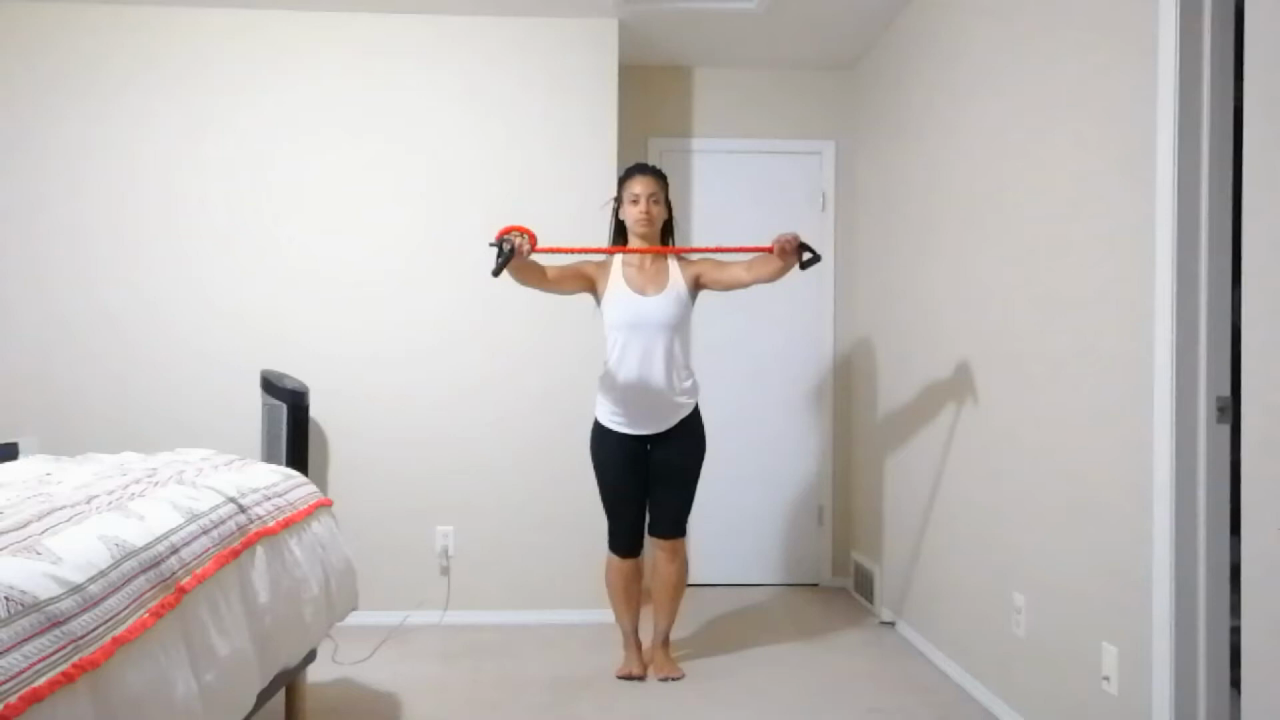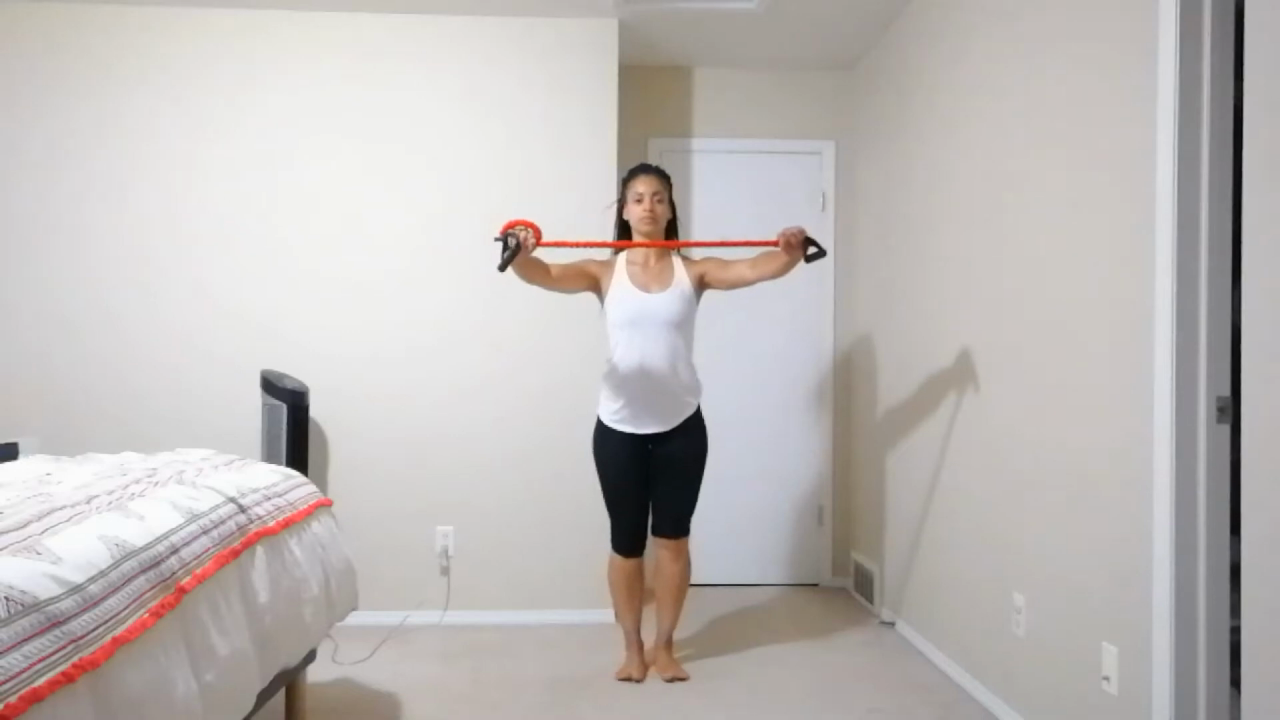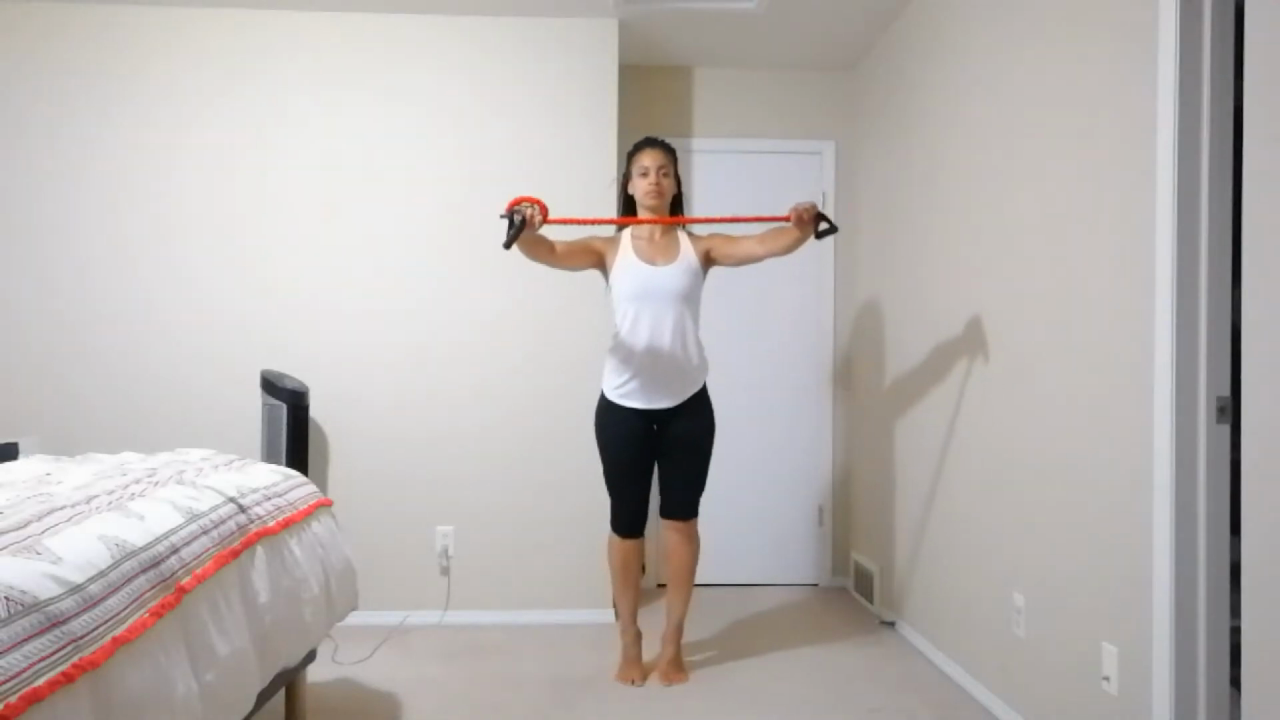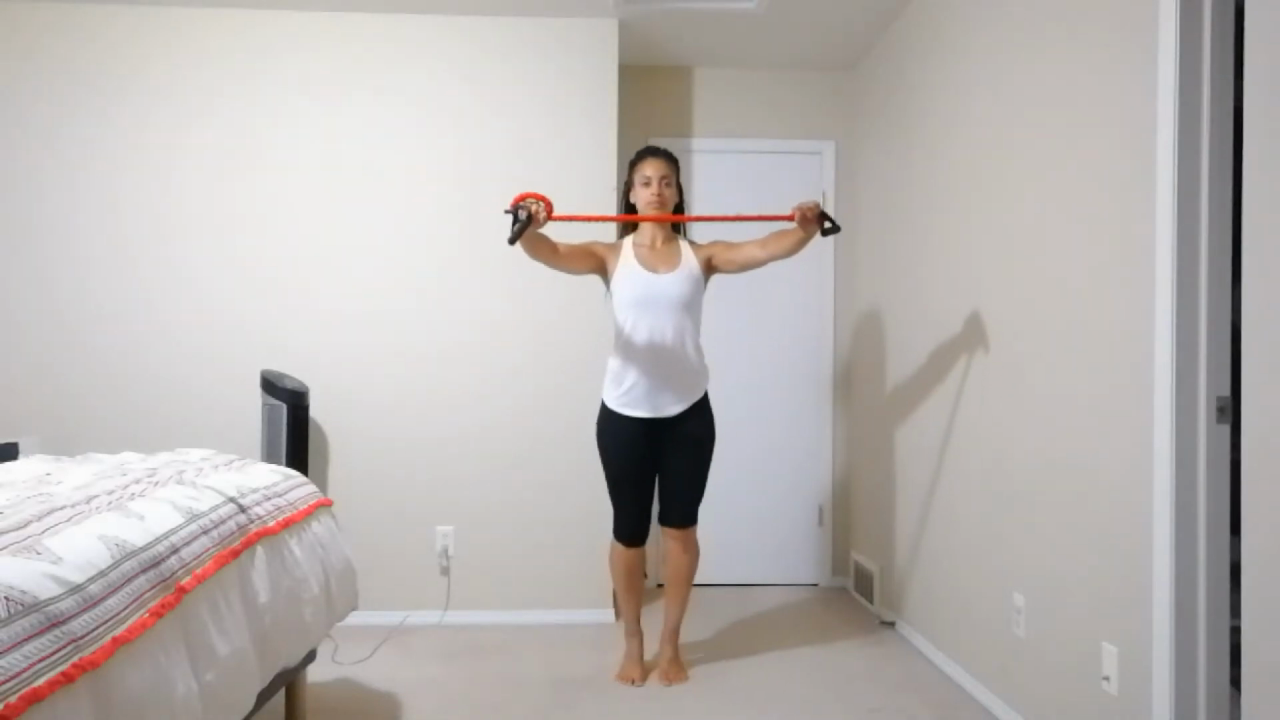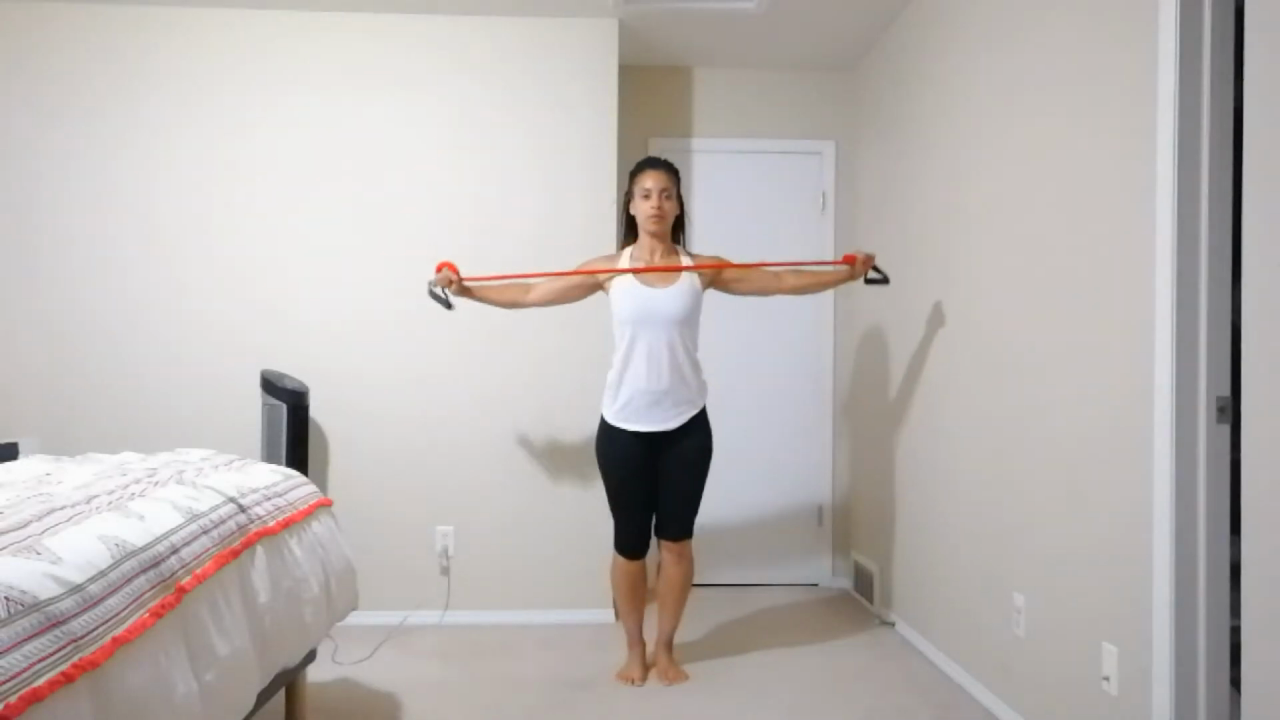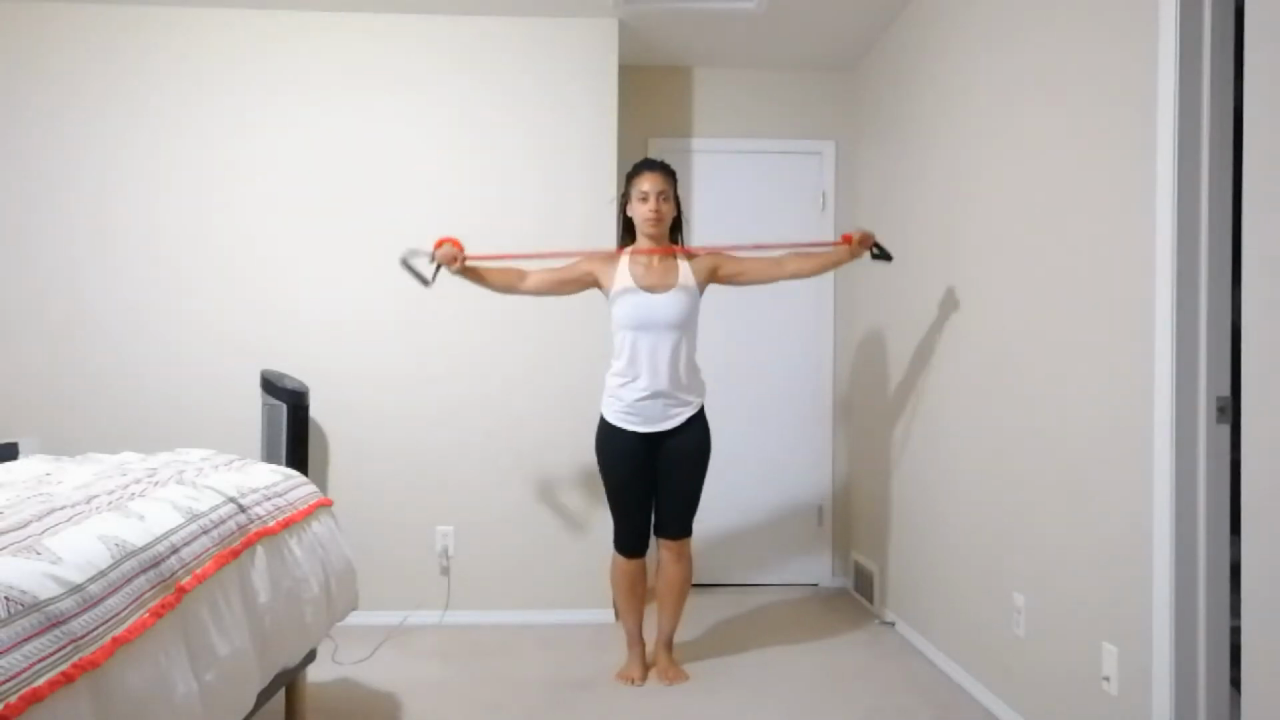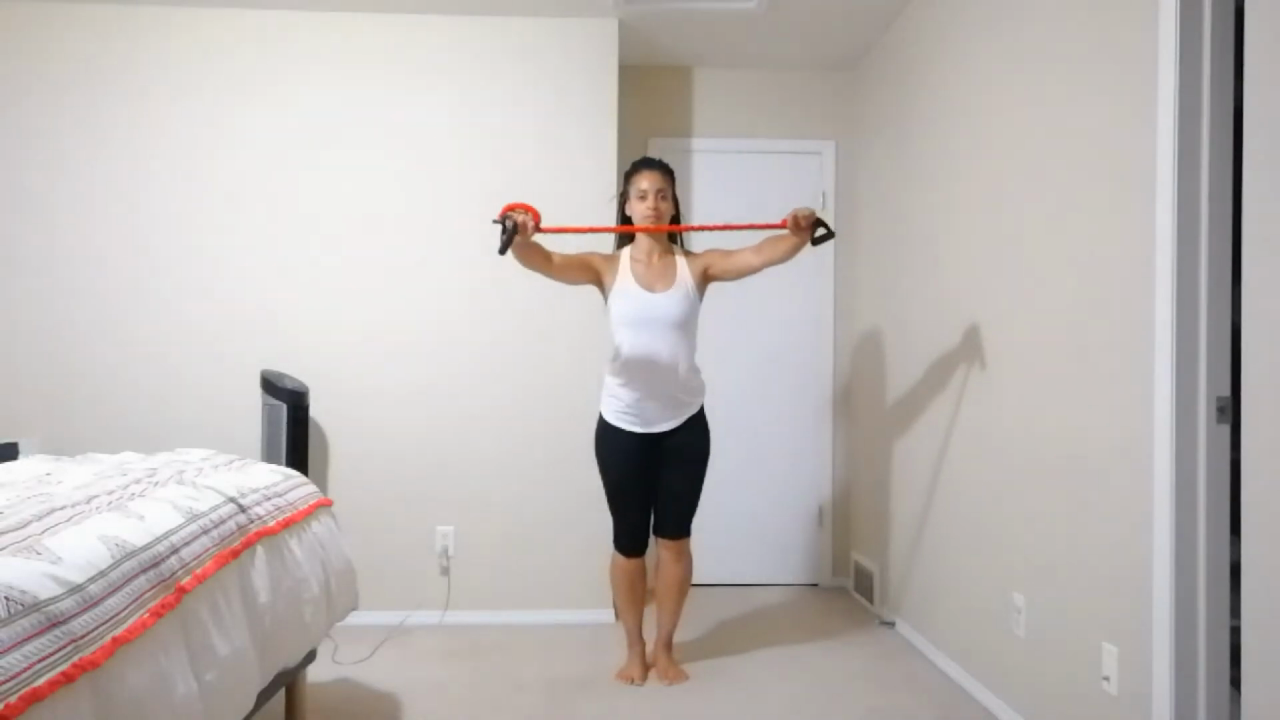
dt=0.7s
person 1, frame 1
left shoulder: (689, 272)
right shoulder: (601, 273)
left elbow: (749, 272)
right elbow: (543, 277)
left wrist: (785, 258)
right wrist: (516, 261)
left hip: (678, 426)
right hip: (617, 428)
left knee: (670, 539)
right knee: (624, 544)
left ankle: (661, 645)
right ankle: (630, 646)
person 1, frame 2
left shoulder: (694, 271)
right shoulder: (603, 272)
left elbow: (754, 270)
right elbow: (547, 276)
left wrist: (791, 252)
right wrist: (520, 255)
left hip: (681, 426)
right hip: (619, 427)
left knee: (673, 539)
right knee: (626, 543)
left ankle: (664, 646)
right ankle: (632, 648)
person 1, frame 3
left shoulder: (700, 247)
right shoulder: (609, 248)
left elbow: (763, 246)
right elbow: (549, 253)
left wrist: (802, 229)
right wrist: (525, 233)
left hip: (687, 405)
right hip: (624, 405)
left knee: (681, 520)
right knee: (626, 524)
left ankle: (672, 644)
right ankle: (630, 644)
person 1, frame 4
left shoulder: (702, 255)
right shoulder: (610, 254)
left elbow: (766, 250)
right elbow: (550, 254)
left wrist: (806, 229)
right wrist: (528, 230)
left hip: (688, 413)
right hip: (625, 413)
left knee: (680, 528)
right knee: (629, 531)
left ankle: (670, 644)
right ankle: (632, 644)
person 1, frame 5
left shoulder: (702, 268)
right shoulder: (608, 269)
left elbow: (780, 282)
right elbow: (532, 294)
left wrist: (843, 276)
right wrist: (467, 291)
left hip: (686, 426)
right hip: (623, 426)
left knee: (676, 541)
right knee: (630, 544)
left ankle: (665, 649)
right ankle: (634, 650)
person 1, frame 6
left shoulder: (701, 266)
right shoulder: (606, 268)
left elbow: (781, 267)
right elbow: (526, 282)
left wrist: (846, 254)
right wrist: (466, 270)
left hip: (684, 425)
right hip: (623, 426)
left knee: (675, 540)
right knee: (629, 543)
left ankle: (665, 649)
right ankle: (634, 649)
person 1, frame 7
left shoulder: (697, 266)
right shoulder: (606, 267)
left elbow: (762, 255)
right elbow: (545, 263)
left wrist: (799, 236)
right wrist: (520, 240)
left hip: (684, 424)
right hip: (622, 425)
left knee: (674, 539)
right knee: (629, 541)
left ankle: (664, 647)
right ankle: (634, 648)
